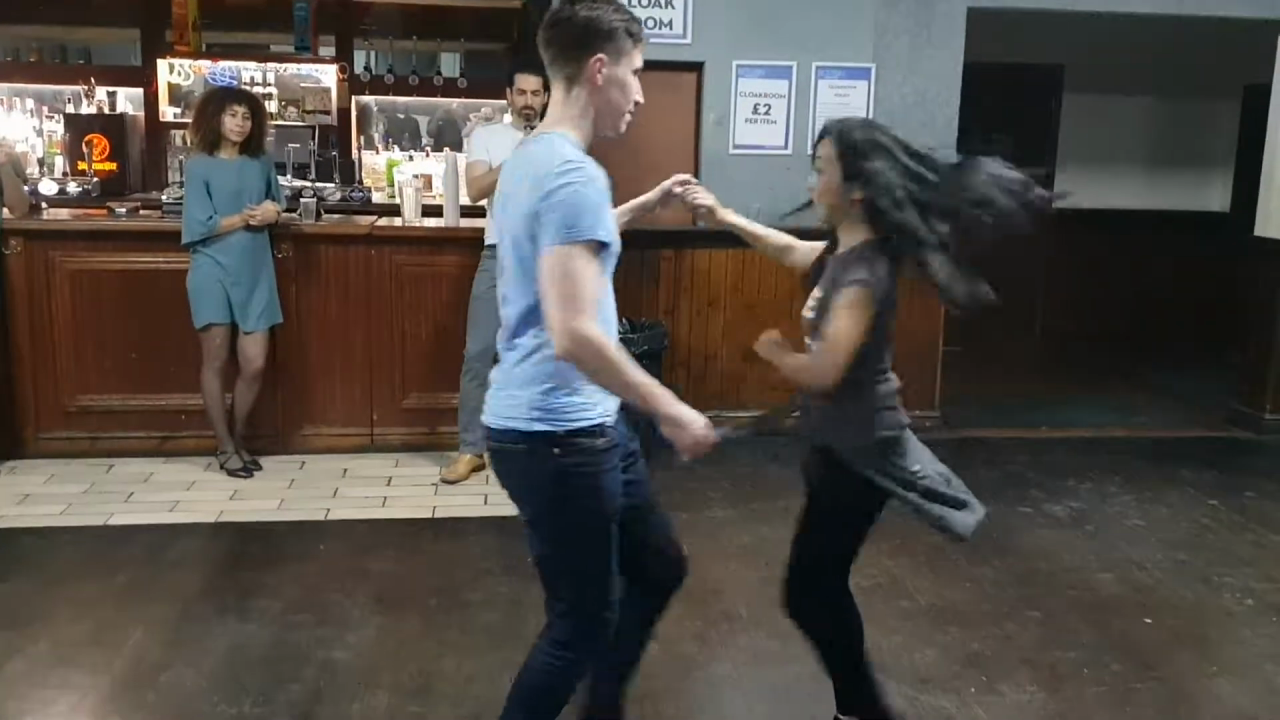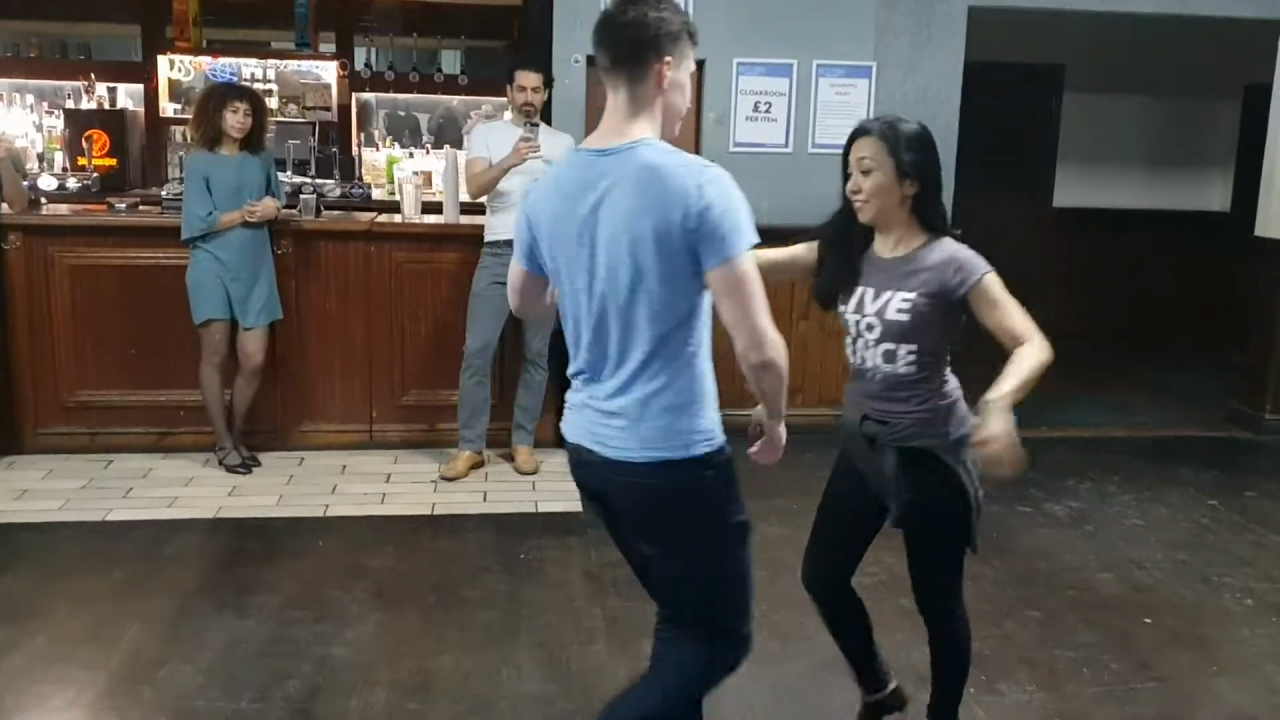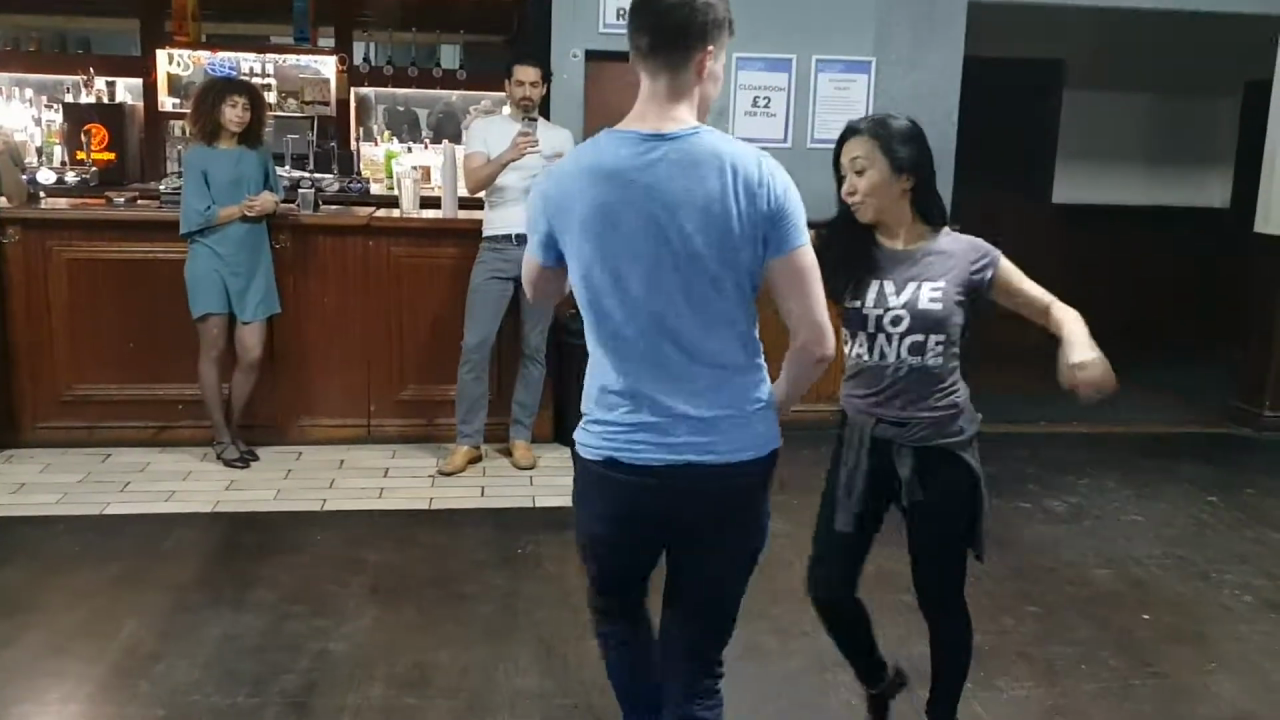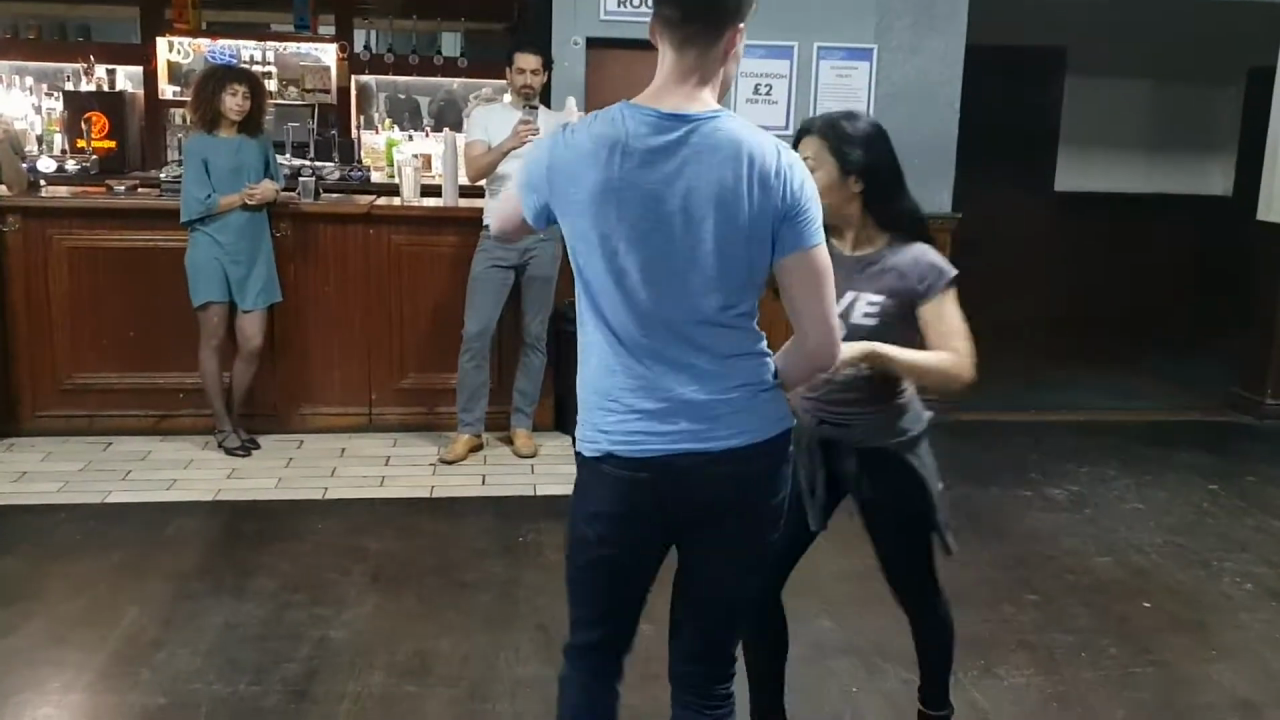
dt=0.3s
person 1, frame 1
left shoulder: (530, 163)
right shoulder: (572, 176)
right elbow: (573, 332)
left wrist: (647, 203)
right wrist: (671, 410)
left hip: (566, 425)
right hip: (555, 435)
left knee: (659, 571)
right knee: (583, 620)
person 1, frame 2
left shoulder: (547, 189)
right shoulder: (700, 185)
left elbow: (524, 304)
right elbow: (761, 349)
right wrist: (775, 419)
left hip: (592, 446)
right hip: (675, 457)
left knee: (688, 616)
right knee: (718, 635)
person 1, frame 3
left shoulder: (567, 180)
right shoulder: (759, 176)
left elbow: (539, 292)
right elbow: (818, 342)
right wrist: (768, 405)
left hip: (617, 461)
right hip: (735, 464)
left knee: (616, 611)
person 1, frame 4
left shoulder: (573, 151)
right shoulder: (775, 167)
left elbow: (503, 224)
right elbow: (820, 345)
right wrist: (753, 389)
left hip: (622, 460)
right hip: (745, 458)
left knee: (593, 653)
person 2, frame 1
left shoulder: (866, 268)
right shoulder: (852, 250)
left elbow: (822, 371)
right elbow: (800, 252)
left wrist: (774, 352)
right wrist: (726, 217)
left hip: (856, 453)
right hip: (846, 445)
left knee: (805, 594)
right knee: (824, 583)
person 2, frame 2
left shoulder: (953, 264)
right shoulder: (848, 251)
left elbow: (1033, 345)
right elbow: (761, 262)
left wrist: (998, 406)
left hip: (931, 452)
right hip: (864, 445)
left knee: (936, 601)
right knee: (822, 576)
person 2, frame 3
left shoulder: (968, 256)
right shoulder: (843, 247)
left elbow: (1054, 308)
left wrist: (1077, 340)
left hip: (942, 449)
right hip: (863, 442)
left knee: (940, 599)
right knee: (828, 586)
person 2, frame 4
left shoulder: (916, 266)
left elbow: (958, 370)
left wrist: (867, 351)
left hip: (885, 450)
right hip: (812, 440)
left knee: (917, 592)
right knee: (754, 584)
person 3, frame 1
right shoulder: (486, 136)
right elbow: (475, 191)
right wrist: (509, 163)
right hip: (498, 256)
right knee: (478, 353)
right ankle: (471, 449)
person 3, frame 2
left shoulder: (563, 142)
right shoulder: (486, 133)
right elbow: (474, 188)
right wrist: (510, 162)
right hip: (498, 254)
left knee: (537, 353)
right knee: (477, 349)
left ankle: (523, 441)
right ankle: (470, 446)
person 3, frame 3
left shoulder: (561, 137)
right shoulder: (484, 128)
right elbow: (472, 183)
right wrist: (507, 156)
right hip: (496, 248)
left knee: (534, 347)
right knee: (475, 344)
left ankle: (521, 436)
right ankle: (468, 441)
person 3, frame 4
left shoulder: (560, 125)
right shoulder: (484, 116)
right elbow: (473, 171)
right wrist: (509, 144)
left hip: (544, 237)
right hip: (497, 236)
left knee: (534, 336)
right knee: (476, 332)
left ankle: (522, 425)
right ankle: (469, 429)
person 4, frame 1
left shoulder: (261, 164)
right shoulder: (199, 166)
left elbow: (275, 206)
right elbow: (201, 226)
left wrist: (272, 213)
right wrist: (247, 216)
left hip: (254, 272)
right hip: (213, 271)
left knee: (254, 364)
right knee: (216, 361)
left ankle: (238, 440)
right ankle: (224, 447)
person 4, frame 2
left shoulder: (261, 160)
right shoulder: (199, 162)
left elbow: (276, 201)
right elbow: (201, 222)
left wrist: (273, 209)
right wrist: (246, 213)
left hip: (254, 268)
right hip: (213, 266)
left knee: (254, 359)
right knee: (215, 356)
left ankle: (237, 435)
right ankle: (223, 443)
person 4, frame 3
left shoulder: (258, 154)
right shoulder: (197, 156)
left elbow: (273, 196)
right elbow: (199, 216)
left wrist: (270, 204)
right wrist: (244, 207)
left hip: (252, 262)
right hip: (211, 261)
left knee: (252, 354)
right knee: (213, 350)
left ankle: (234, 430)
right ankle: (220, 437)
person 4, frame 4
left shoulder: (259, 142)
right shoulder: (198, 144)
left elbow: (274, 185)
right elbow: (200, 204)
left wrist: (271, 192)
right wrist: (245, 196)
left hip: (253, 250)
right hip: (212, 249)
left knee: (252, 343)
right knee: (214, 338)
left ankle: (235, 418)
right ankle: (222, 425)
